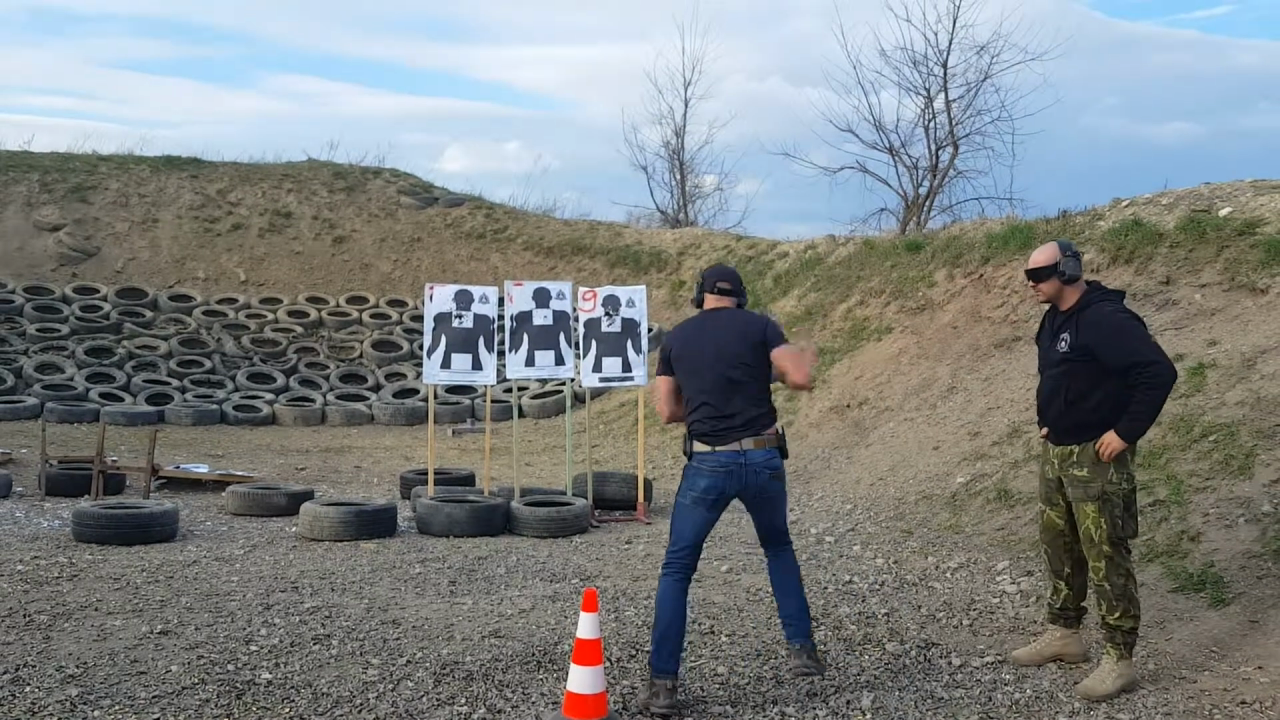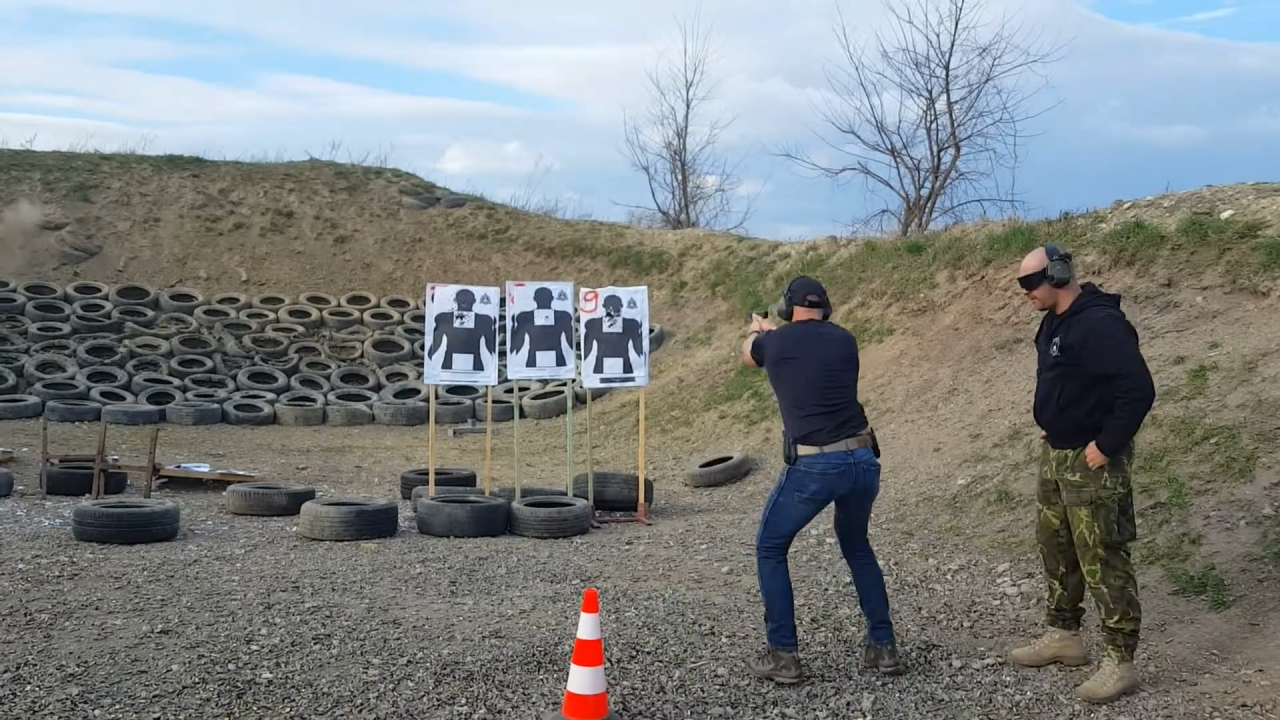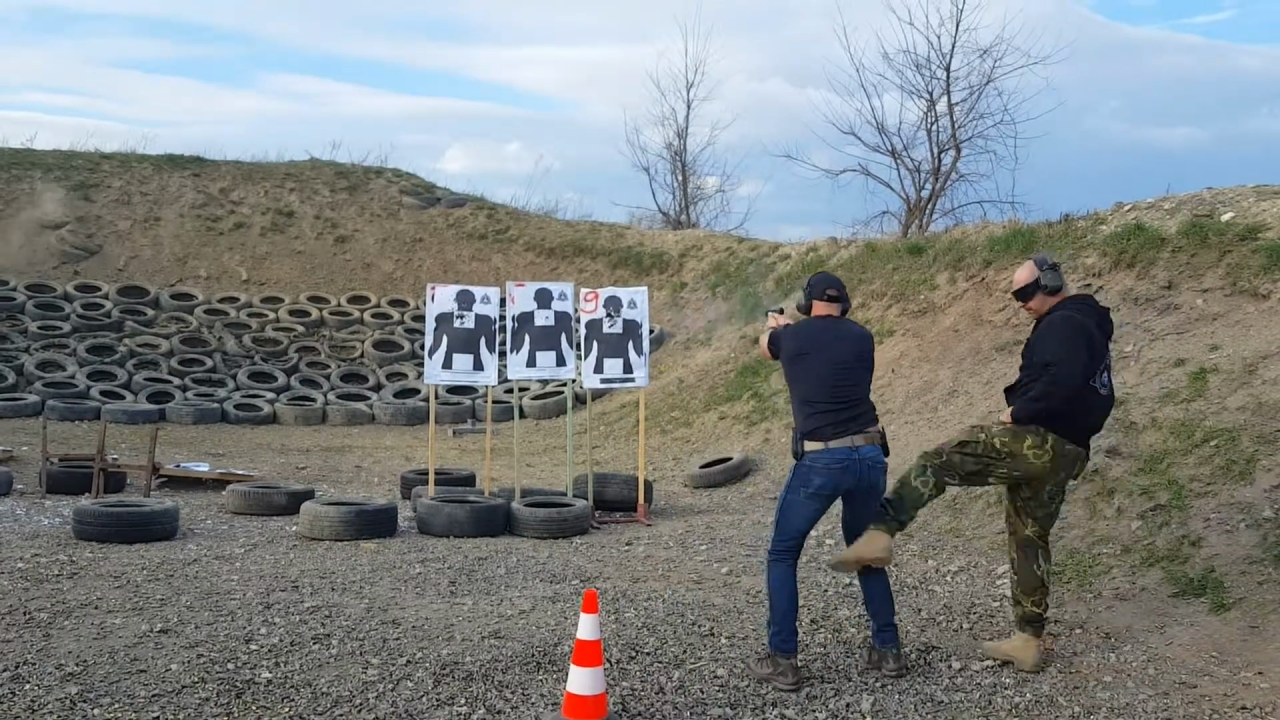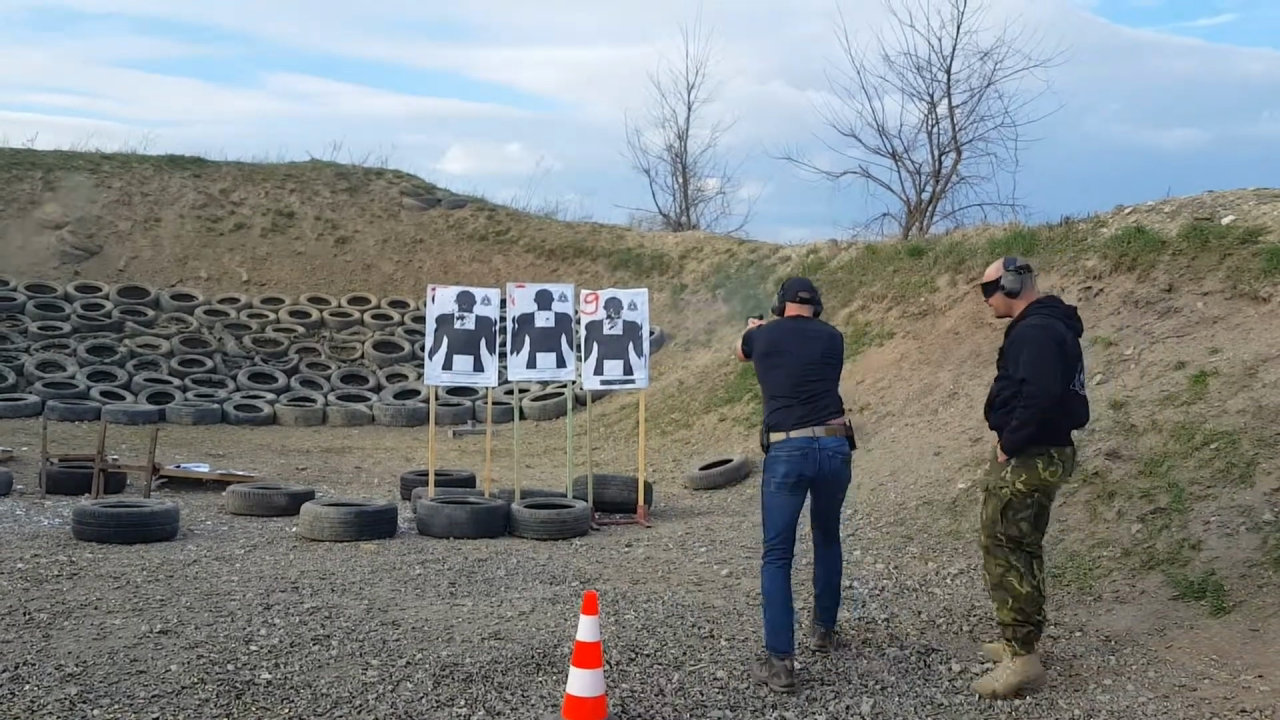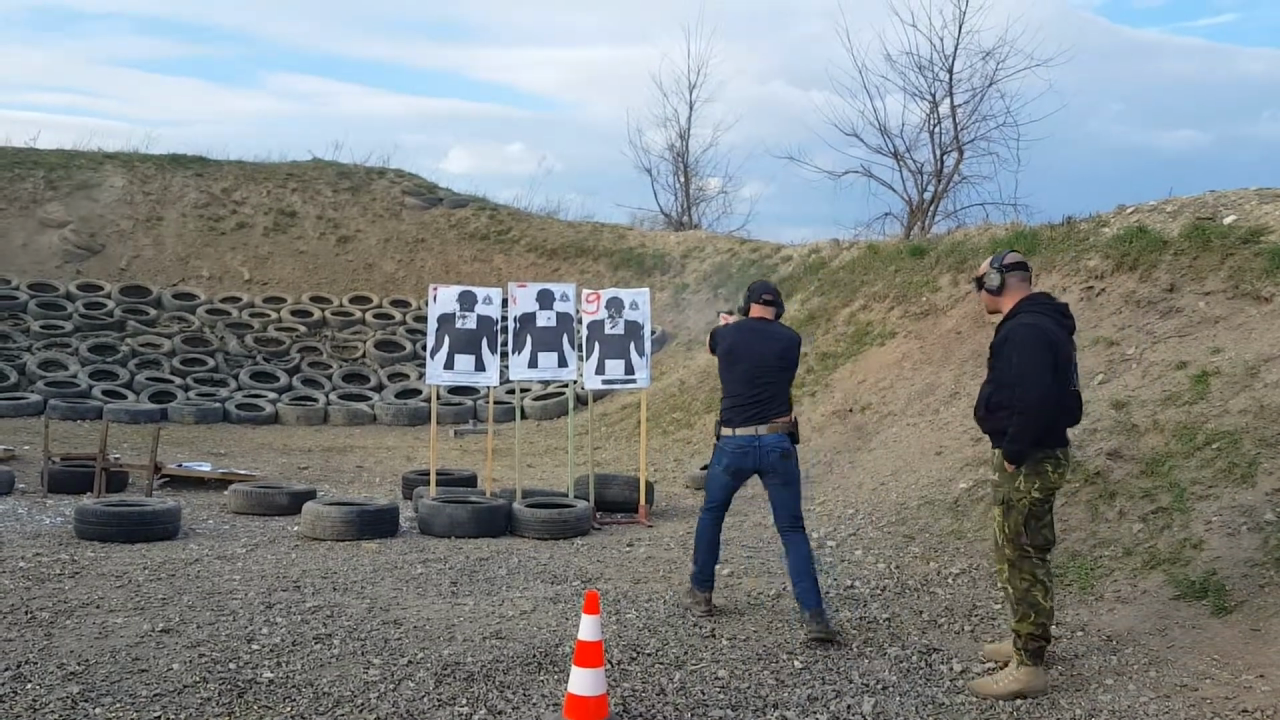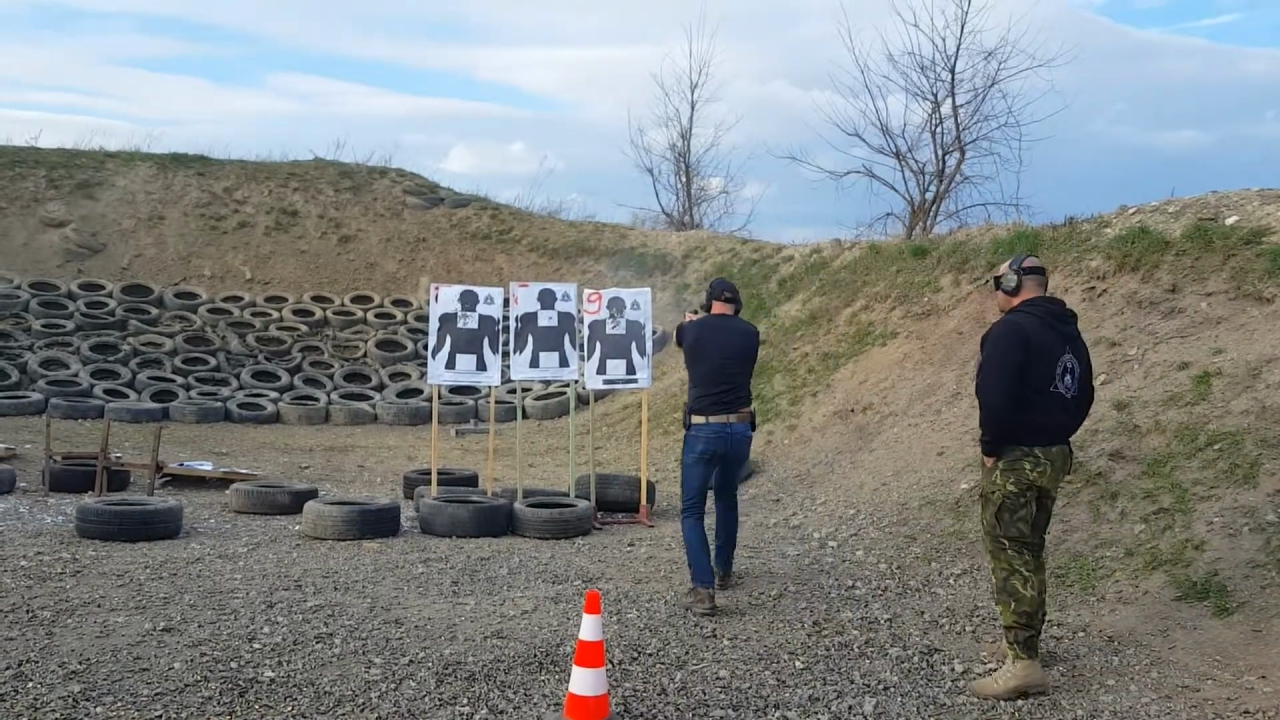
dt=0.5s
person 1, frame 1
left shoulder: (1106, 319)
right shoulder: (1054, 319)
left elbow: (1159, 373)
left wrist: (1126, 432)
left hip: (1097, 456)
right hip: (1057, 452)
left knee: (1106, 555)
right knee: (1058, 546)
left ankle: (1119, 659)
right ankle: (1063, 633)
person 1, frame 2
left shoulder: (1100, 324)
right shoulder: (1056, 322)
left elbow: (1138, 389)
left wrist: (1108, 445)
left hip: (1091, 460)
right hip: (1057, 454)
left knee: (1103, 559)
right knee: (1055, 546)
left ankle: (1120, 662)
right ankle: (1063, 636)
person 1, frame 3
left shoulder: (1064, 323)
right shoulder: (1090, 327)
left elbow: (1061, 380)
right elbow: (1093, 394)
left wrist: (1019, 412)
left hip: (1032, 438)
right hip: (1066, 452)
left knee: (934, 465)
right knee: (1031, 541)
left ankle: (877, 537)
right ankle: (1027, 640)
person 1, frame 4
left shoulder: (1034, 331)
right shoulder: (1054, 326)
left elbow: (1041, 396)
left wrist: (1010, 443)
left hip: (1025, 458)
right hip: (1052, 455)
left knee: (998, 549)
right knee: (1024, 549)
left ankle: (1021, 658)
right ankle: (1024, 646)
person 1, frame 5
left shoulder: (1023, 330)
right shoulder: (1047, 323)
left elbow: (1029, 402)
left wrist: (1012, 453)
left hip: (1028, 461)
right hip: (1043, 454)
left knee: (1022, 559)
right knee: (1025, 555)
left ankle: (1029, 667)
right ankle: (1025, 644)
person 1, frame 6
left shoulder: (1010, 329)
right shoulder: (1069, 332)
left elbow: (994, 396)
right elbow: (1083, 396)
left wrist: (990, 446)
left hip: (1014, 458)
right hip: (1053, 456)
left knee: (1008, 554)
right knee: (1030, 551)
left ankle: (1023, 664)
right ankle: (1025, 643)
person 2, frame 1
left shoulder: (674, 338)
right shoulder: (759, 326)
left elbow: (667, 413)
right elbow: (803, 378)
right wrist: (803, 354)
left hip: (708, 465)
right hip: (762, 460)
left knee: (676, 573)
right knee: (778, 548)
right ankle: (801, 648)
person 2, frame 2
left shoulder: (773, 344)
right shoulder: (845, 341)
left elbow: (749, 351)
left wrist: (756, 328)
left hip: (814, 466)
right hip: (862, 462)
left knee: (771, 550)
right knee: (856, 547)
left ankle: (785, 656)
right ankle: (884, 647)
person 2, frame 3
left shoulder: (791, 337)
right shoulder: (862, 337)
left elbow: (765, 347)
left wrist: (775, 325)
left hip: (820, 461)
right hip: (869, 457)
left knee: (783, 555)
left ankle: (783, 660)
right ankle: (887, 649)
person 2, frame 4
left shoulder: (762, 337)
right shoulder: (832, 337)
left elbow: (741, 352)
left hip: (786, 453)
right hip: (834, 448)
left knee: (777, 557)
right knee: (826, 536)
left ankle: (780, 661)
right ankle: (824, 629)
person 2, frame 5
left shoulder: (725, 335)
right shoulder: (791, 340)
left hip: (734, 443)
right hip: (778, 442)
left knee: (711, 515)
right knee: (792, 529)
left ankle: (700, 594)
right ankle: (813, 615)
person 2, frame 6
left shoulder: (691, 330)
right shoulder: (750, 333)
left hip: (703, 431)
right hip: (740, 429)
left knee: (692, 511)
right knee: (726, 496)
left ankle: (703, 588)
right ankle: (722, 571)
